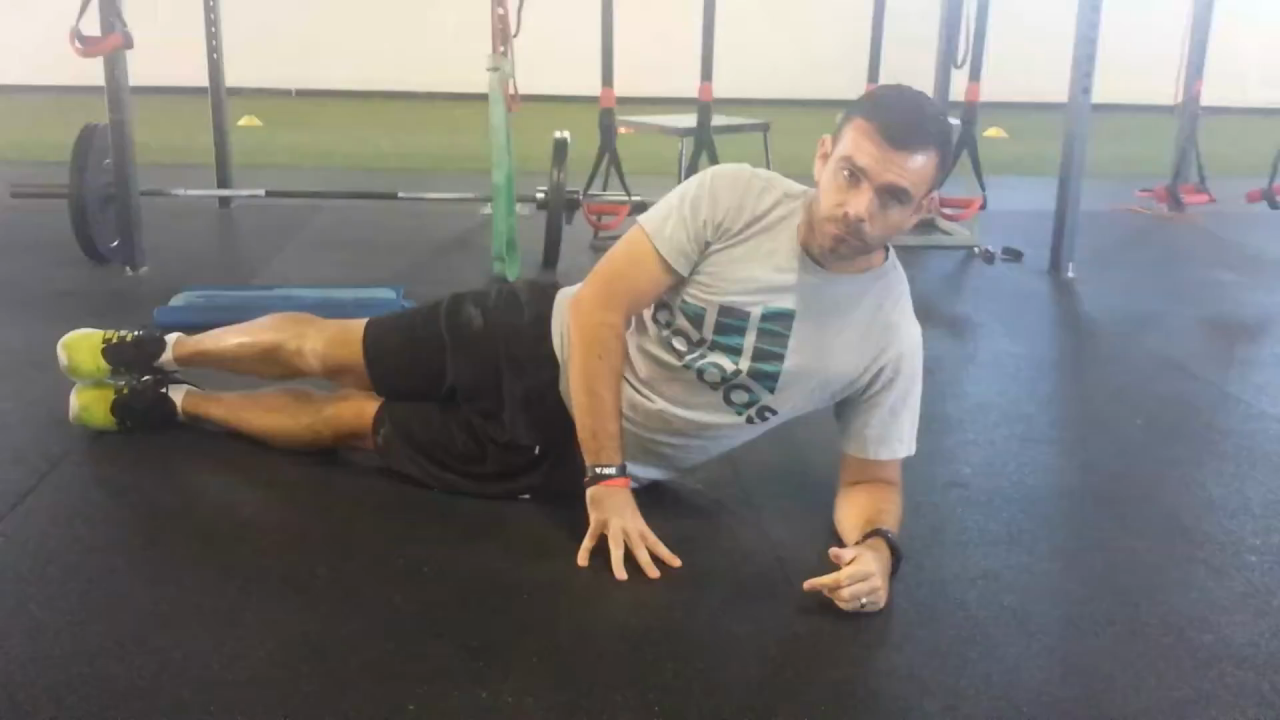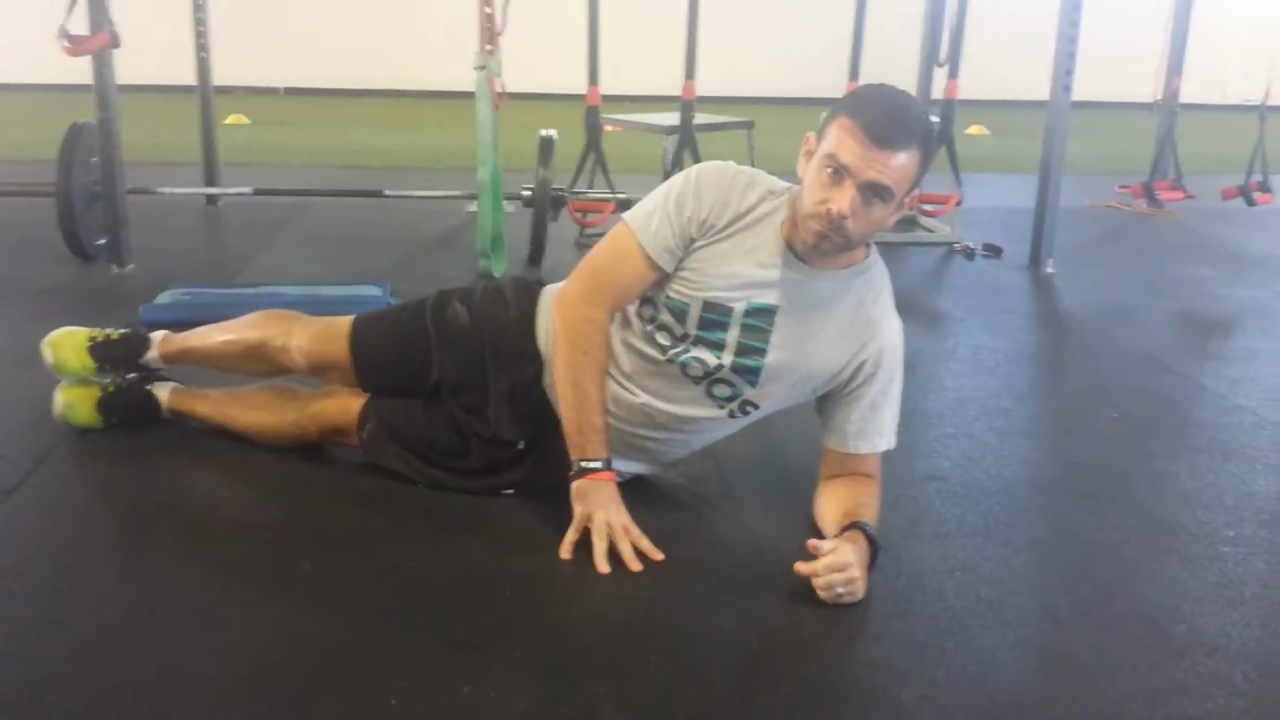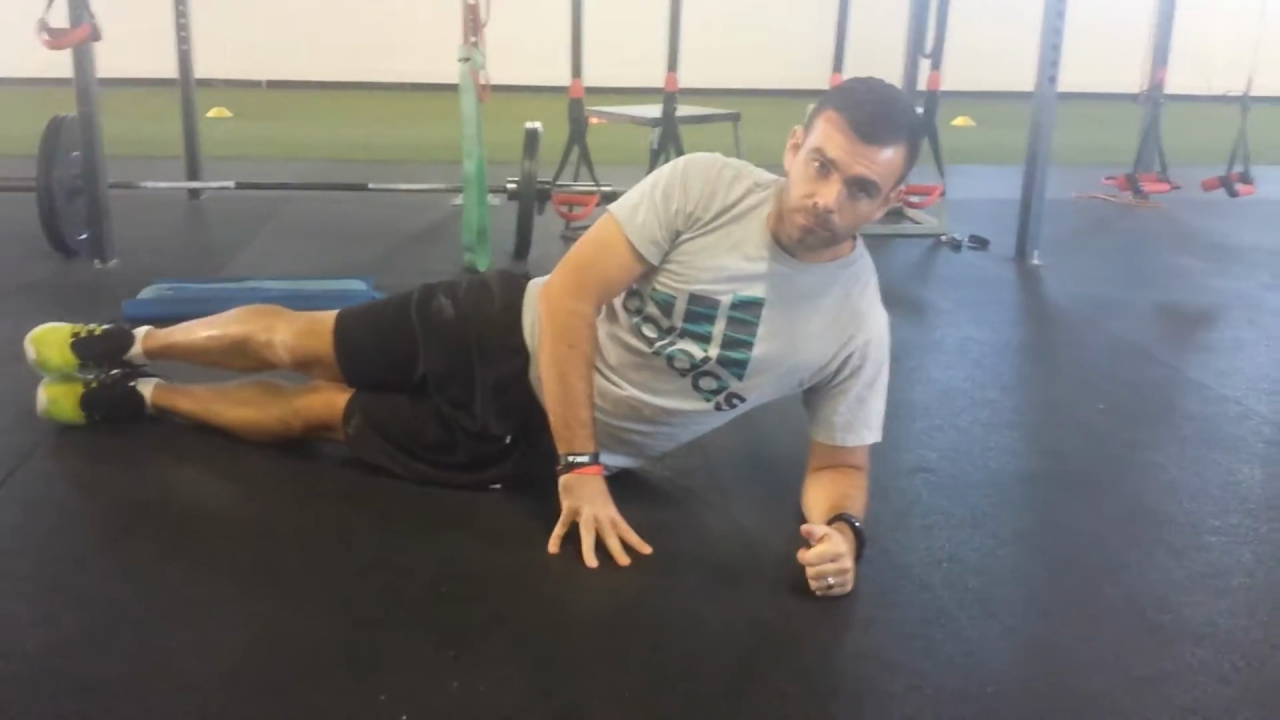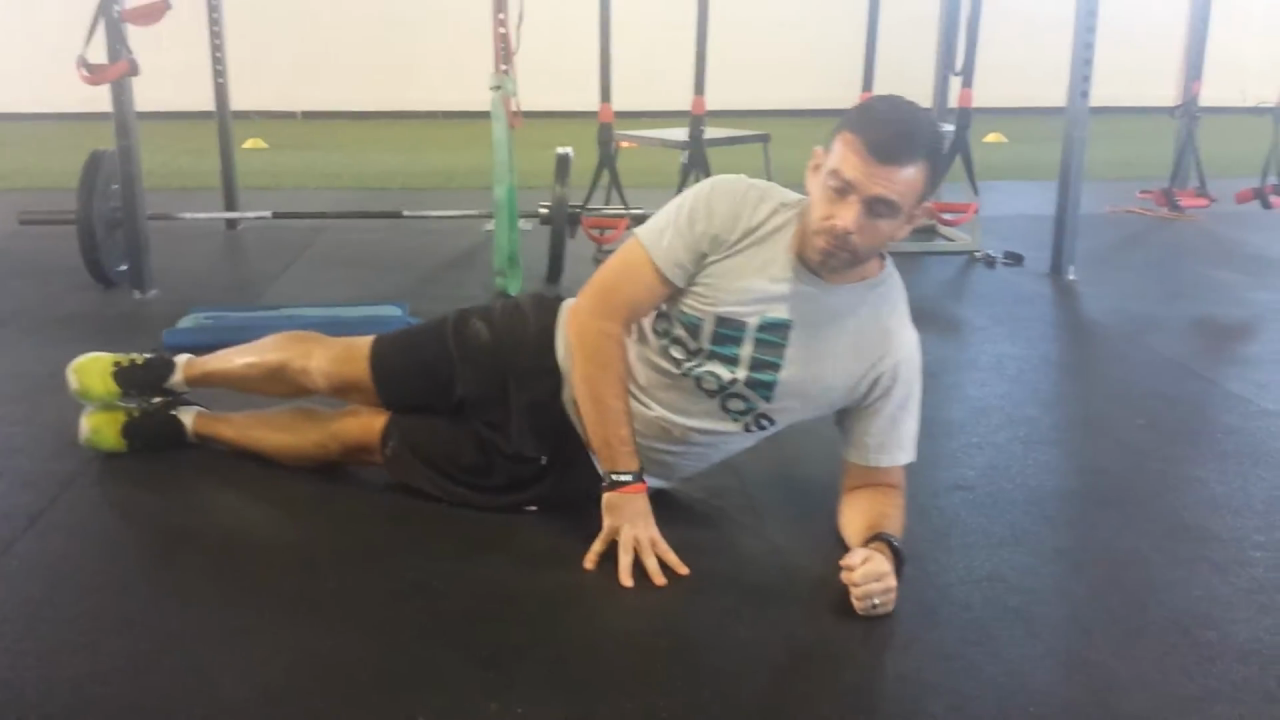
dt=0.3s
person 1, frame 1
left shoulder: (891, 342)
right shoulder: (735, 194)
left elbow: (872, 478)
right elbow: (600, 306)
left wrist: (875, 548)
right wrist: (610, 480)
left hip: (552, 449)
right hip: (542, 339)
left knee: (348, 419)
right knee: (323, 348)
left ankle: (170, 404)
right ankle: (160, 351)
person 1, frame 2
left shoulder: (872, 336)
right shoulder: (719, 192)
left elbow: (852, 471)
right elbow: (583, 303)
left wrist: (853, 540)
right wrist: (593, 474)
left hip: (536, 442)
right hip: (526, 334)
left knee: (334, 416)
right knee: (307, 347)
left ankle: (158, 401)
right ankle: (148, 348)
person 1, frame 3
left shoulder: (858, 331)
right shoulder: (706, 184)
left elbow: (840, 463)
right elbow: (570, 297)
left wrist: (840, 529)
right wrist: (581, 469)
left hip: (523, 437)
right hip: (513, 329)
left knee: (318, 411)
right knee: (293, 342)
left ankle: (141, 399)
right ankle: (128, 345)
person 1, frame 4
left shoulder: (887, 349)
right shoulder: (731, 206)
left elbow: (874, 483)
right elbow: (597, 315)
left wrist: (879, 549)
right wrist: (626, 487)
left hip: (562, 460)
right hip: (545, 353)
left knee: (352, 436)
right knee: (329, 368)
left ankle: (181, 426)
right ankle: (171, 376)
